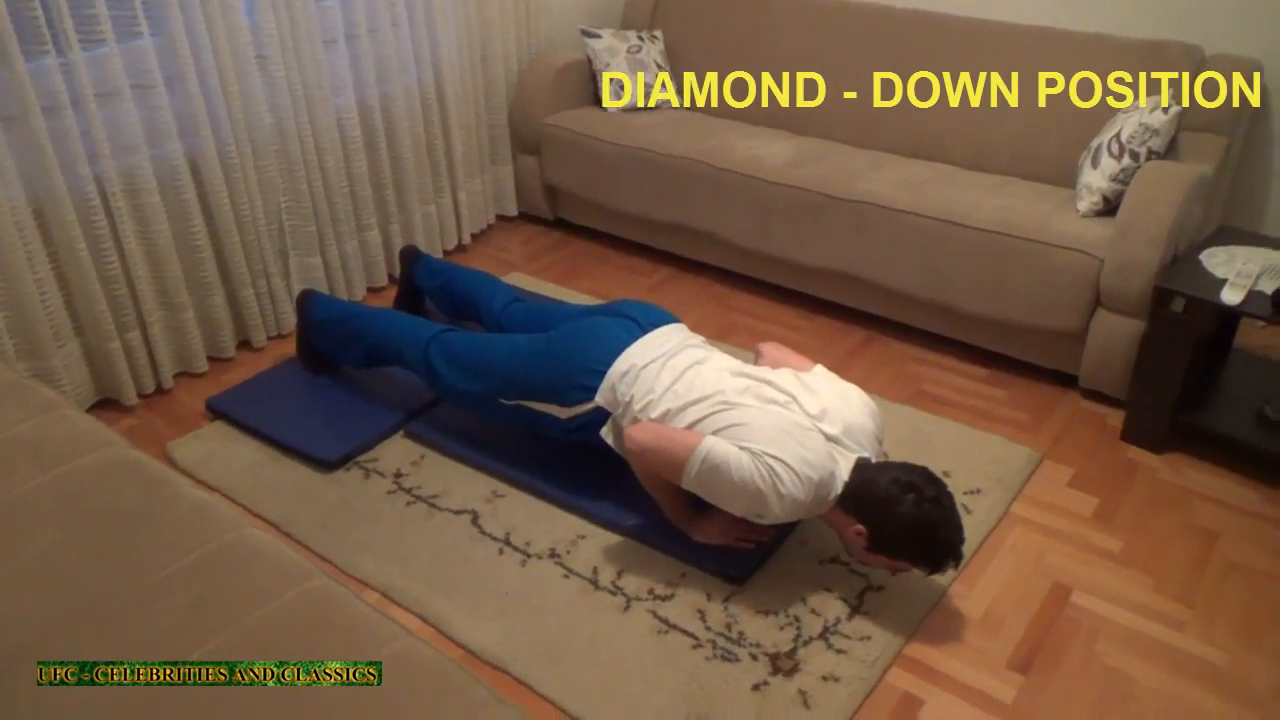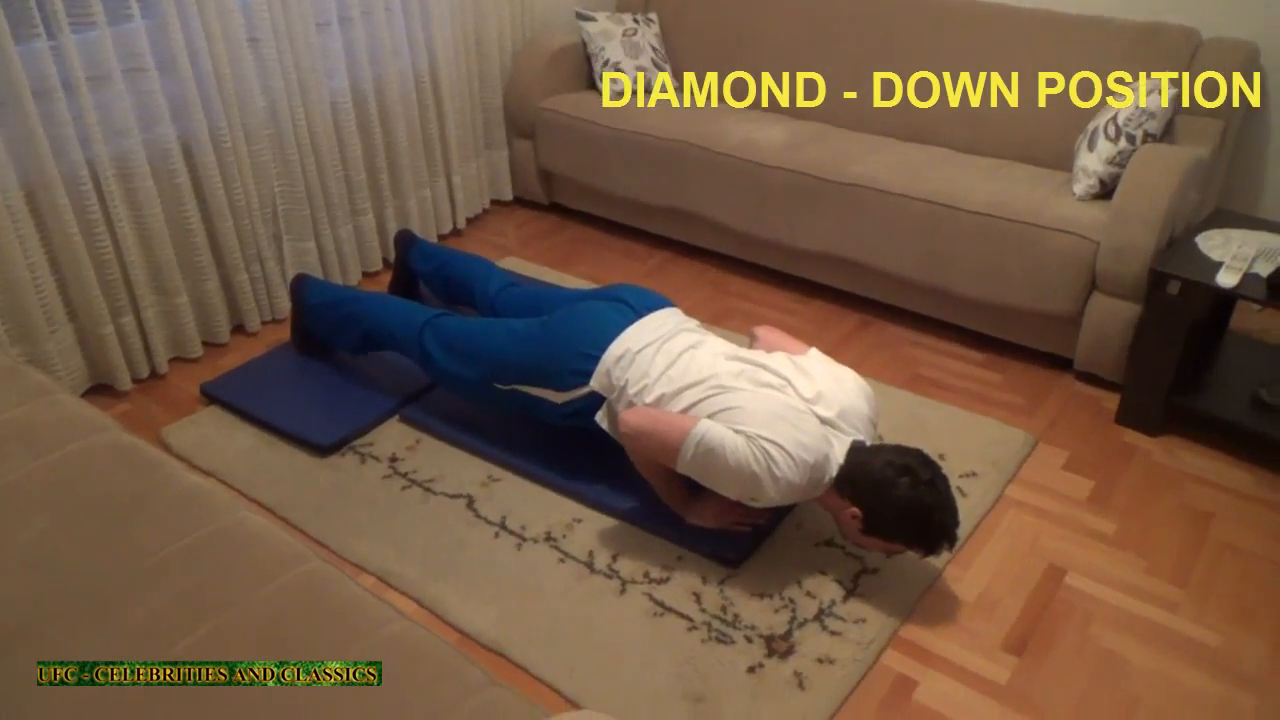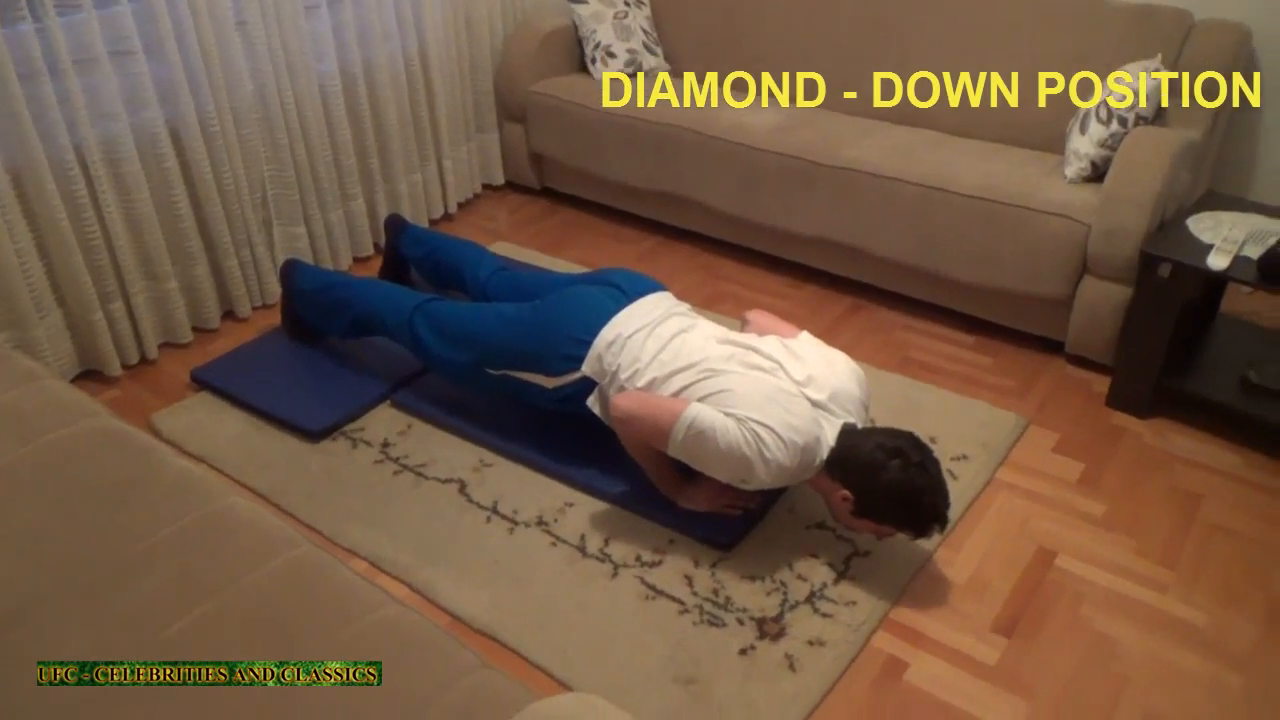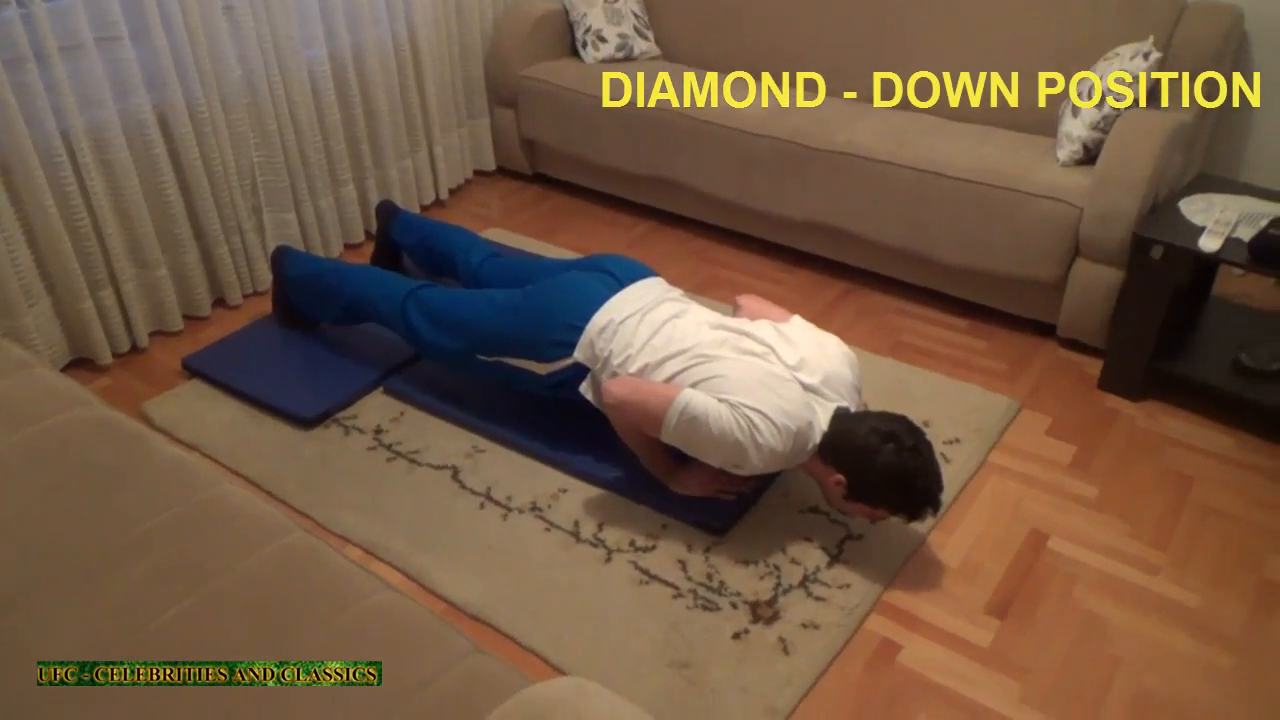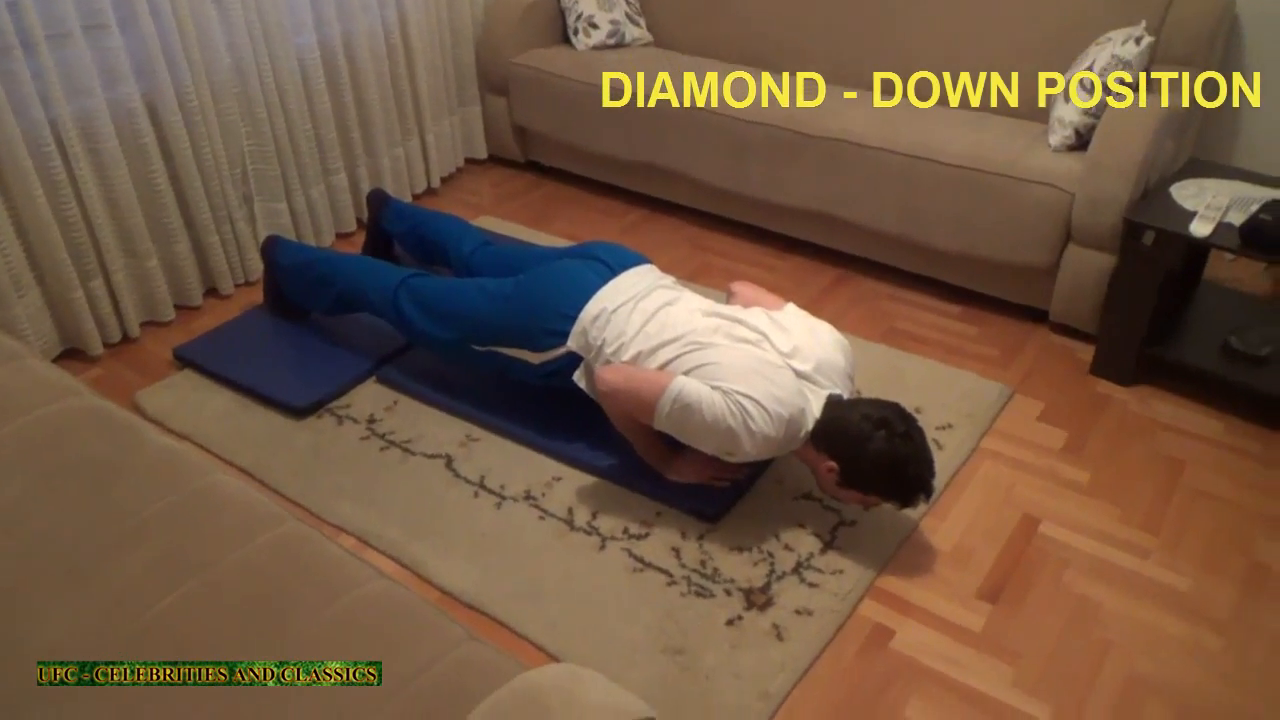
dt=0.2s
person 1, frame 1
left shoulder: (861, 416)
right shoulder: (780, 486)
left elbow: (771, 348)
right elbow: (642, 442)
right wrist: (694, 524)
left hip: (650, 335)
right hip: (597, 382)
left knee: (511, 314)
right knee: (447, 358)
left ankle: (422, 271)
right ankle: (324, 318)
person 1, frame 2
left shoulder: (856, 400)
right shoulder: (774, 470)
left elbow: (767, 331)
right elbow: (635, 425)
right wrist: (689, 507)
left hip: (646, 319)
right hip: (591, 366)
left knee: (506, 298)
right knee: (443, 345)
left ankle: (417, 256)
right ankle: (317, 303)
person 1, frame 3
left shoulder: (848, 382)
right shoulder: (766, 452)
left elbow: (757, 316)
right elbow: (628, 410)
right wrist: (681, 491)
left hip: (637, 303)
right hip: (583, 350)
left knee: (495, 282)
right knee: (435, 330)
left ankle: (407, 240)
right ankle: (309, 286)
person 1, frame 4
left shoulder: (840, 366)
right shoulder: (759, 437)
left elbow: (748, 301)
right elbow: (621, 397)
right wrist: (674, 477)
left hip: (629, 289)
right hip: (576, 336)
left knee: (489, 270)
right knee: (427, 317)
left ankle: (400, 227)
right ankle: (299, 275)
person 1, frame 5
left shoulder: (833, 353)
right shoulder: (752, 424)
left elbow: (743, 288)
right elbow: (614, 384)
right wrist: (668, 464)
left hip: (622, 277)
right hip: (570, 324)
left knee: (482, 258)
right knee: (419, 306)
left ankle: (391, 215)
right ankle: (291, 265)
